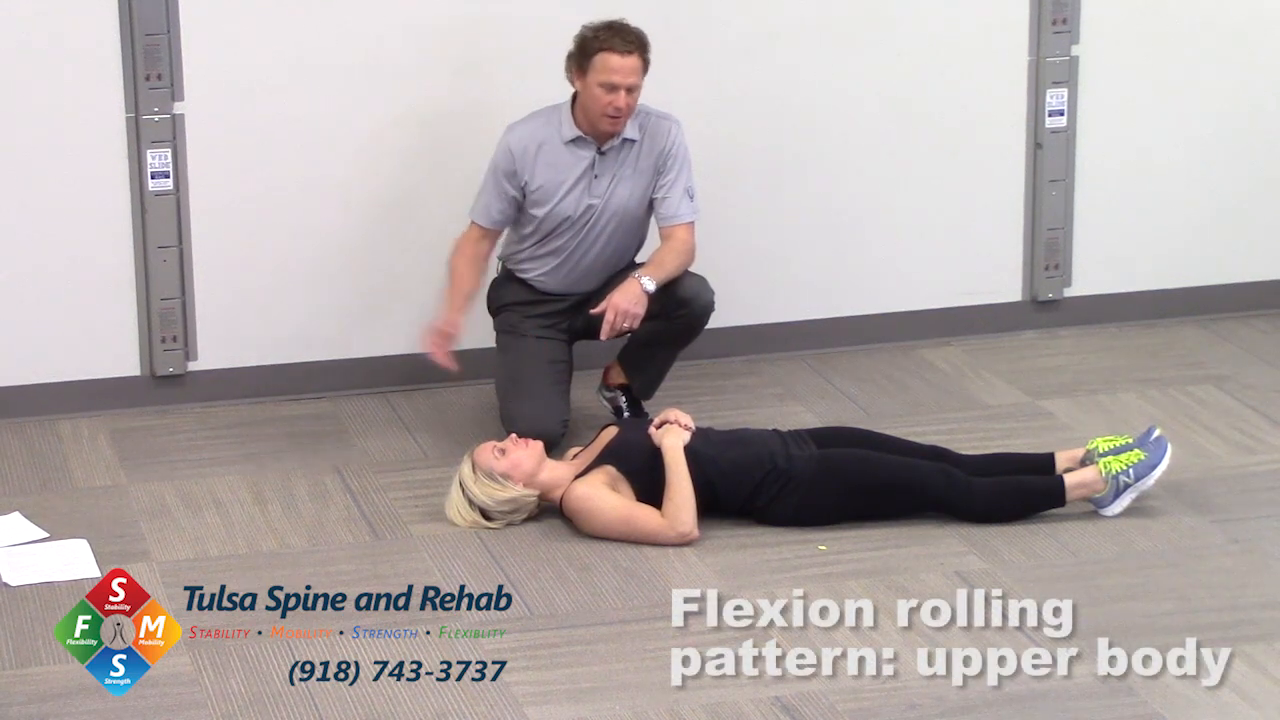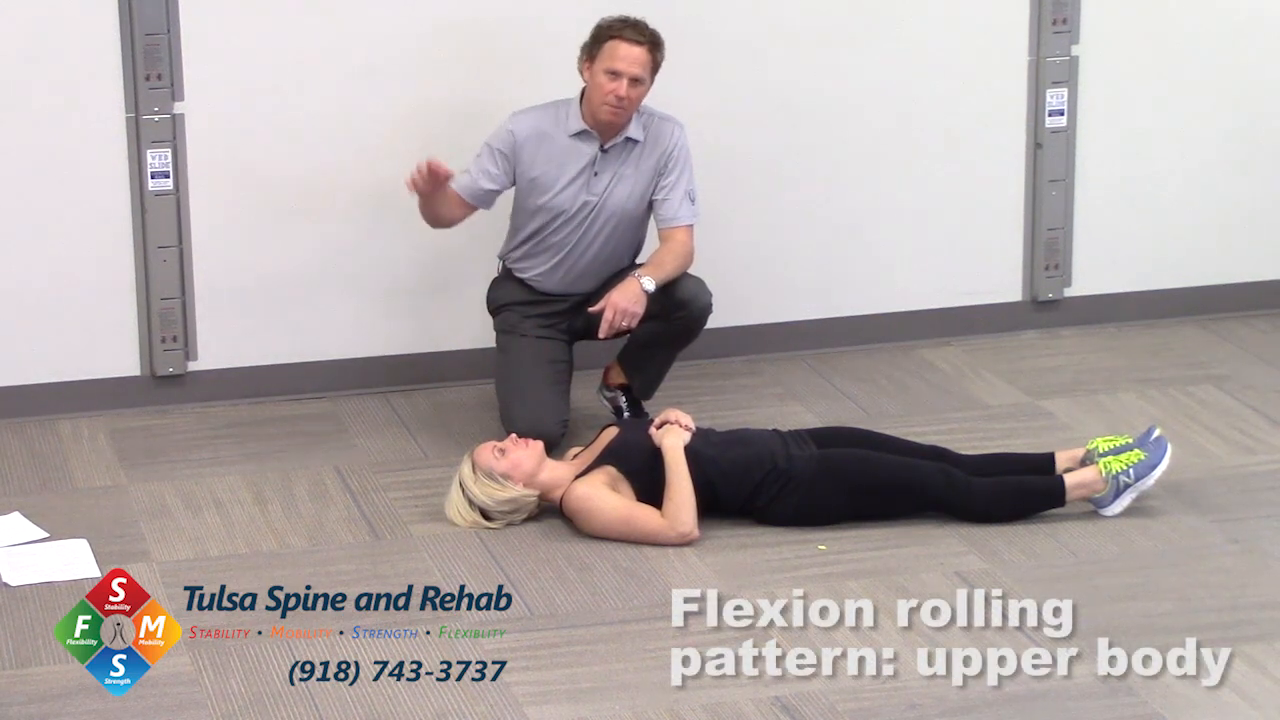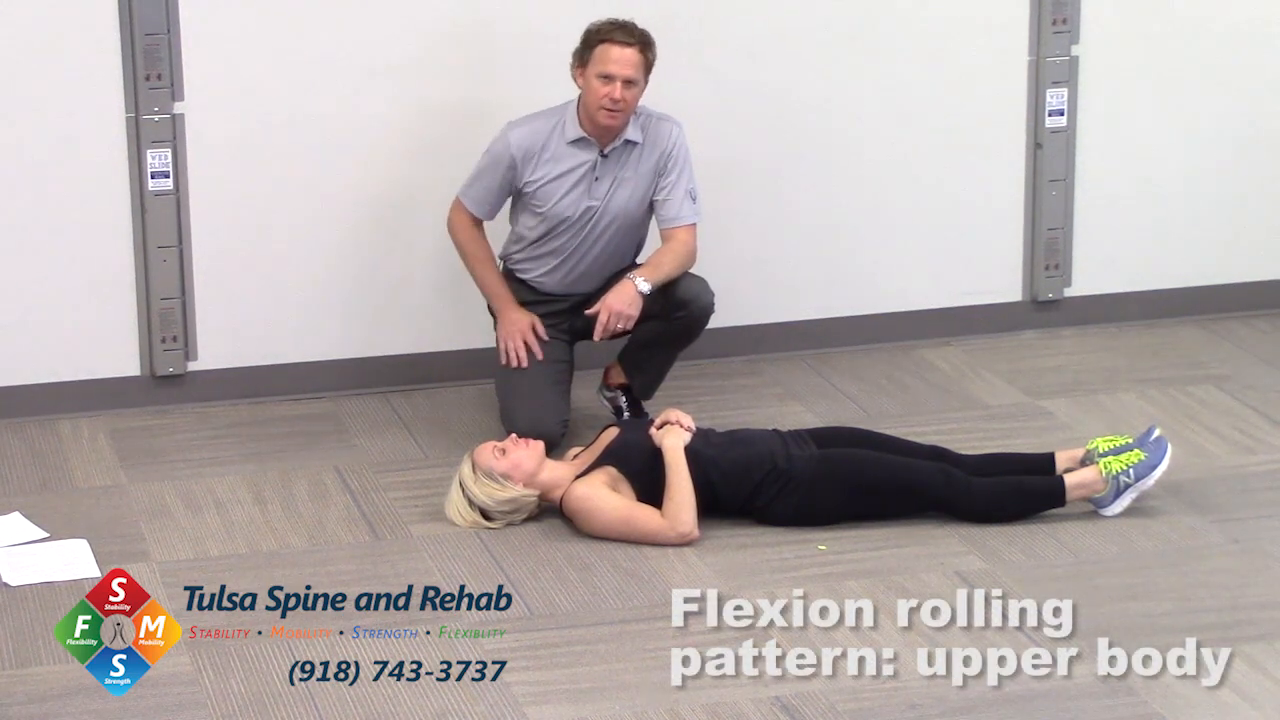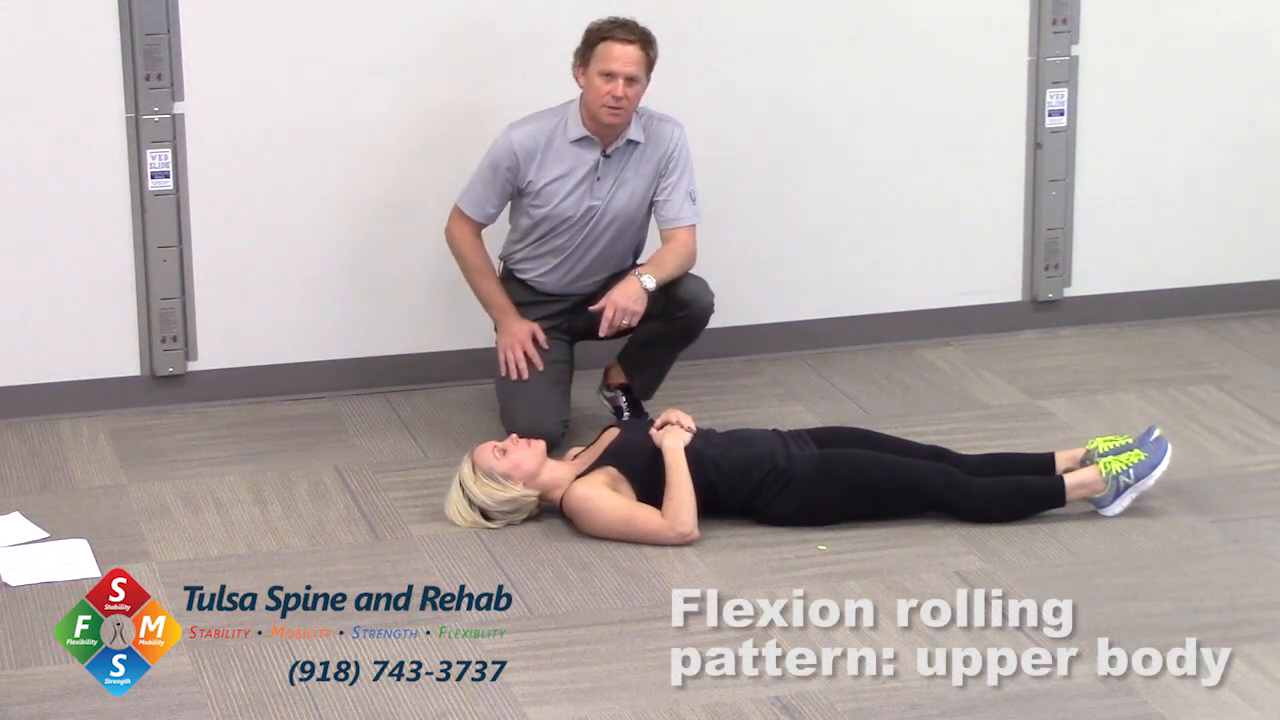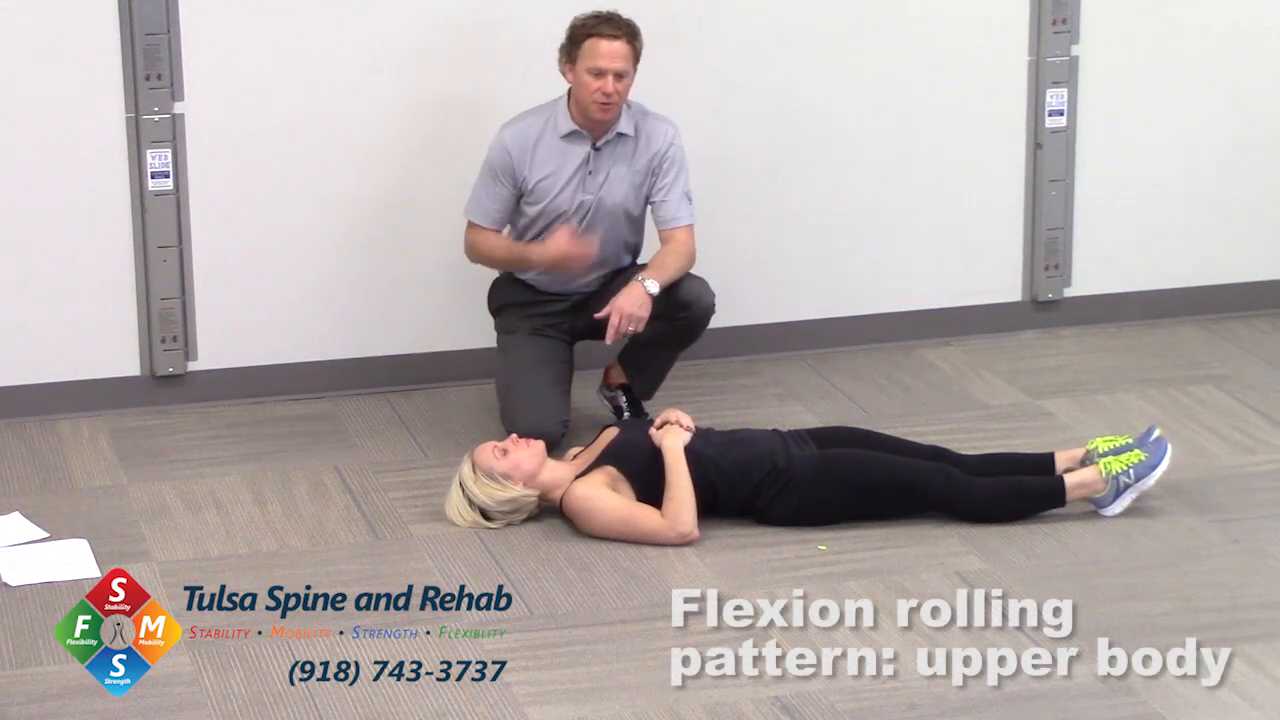
dt=0.5s
person 1, frame 1
left shoulder: (583, 461)
right shoulder: (583, 500)
right elbow: (681, 529)
left wrist: (668, 422)
right wrist: (673, 448)
left hip: (778, 446)
right hip: (780, 490)
left knee: (946, 462)
right knee: (946, 490)
left ankle: (1080, 460)
right ankle: (1096, 484)
person 1, frame 2
left shoulder: (581, 461)
right shoulder: (583, 501)
right elbow: (680, 528)
left wrist: (668, 423)
right wrist: (672, 450)
left hip: (777, 446)
right hip: (780, 490)
left knee: (945, 460)
right knee: (946, 491)
left ankle: (1081, 459)
right ankle: (1096, 485)
person 1, frame 3
left shoulder: (582, 461)
right shoulder: (583, 501)
right elbow: (681, 528)
left wrist: (668, 422)
right wrist: (673, 448)
left hip: (777, 444)
right hip: (781, 489)
left knee: (944, 461)
right knee: (947, 490)
left ankle: (1080, 459)
right ankle: (1095, 484)
person 1, frame 4
left shoulder: (580, 461)
right shoulder: (583, 501)
right elbow: (680, 528)
left wrist: (669, 423)
right wrist: (672, 450)
left hip: (777, 445)
right hip: (780, 490)
left knee: (945, 460)
right knee: (947, 491)
left ankle: (1081, 459)
right ankle: (1097, 485)
person 1, frame 5
left shoulder: (581, 461)
right shoulder: (583, 499)
right elbow: (680, 528)
left wrist: (667, 422)
right wrist: (671, 449)
left hip: (778, 445)
right hip: (781, 489)
left knee: (945, 461)
right knee: (948, 490)
left ankle: (1080, 459)
right ankle: (1095, 485)
person 2, frame 1
left shoulder: (664, 135)
right shoulder: (523, 141)
left elbow: (681, 241)
right elbow: (479, 236)
left wrist: (642, 283)
right wrist: (451, 315)
left hip: (609, 290)
right hip: (532, 299)
left knee: (694, 297)
right knee: (536, 431)
left ankle: (619, 381)
right ankle: (542, 370)
person 2, frame 2
left shoulder: (667, 137)
right shoulder: (527, 130)
left elbow: (679, 244)
right elbow: (453, 208)
left wrist: (642, 282)
right wrist: (432, 193)
left hip: (610, 290)
right hip: (530, 299)
left knee: (692, 299)
right knee: (536, 432)
left ankle: (621, 382)
right ankle: (527, 373)
person 2, frame 3
left shoulder: (665, 138)
right shoulder: (523, 140)
left elbow: (682, 243)
right elbow: (463, 219)
left wrist: (637, 284)
right wrist: (506, 308)
left hip: (611, 290)
right hip: (533, 298)
left knee: (694, 299)
right knee: (537, 431)
left ankle: (621, 382)
right ankle: (537, 372)
person 2, frame 4
left shoulder: (667, 139)
right shoulder: (524, 141)
left elbow: (682, 243)
right elbow: (461, 228)
left wrist: (642, 281)
right wrist: (506, 319)
left hip: (613, 290)
right hip: (533, 300)
left knee: (695, 299)
right knee: (537, 431)
left ankle: (621, 382)
right ankle: (530, 375)
person 2, frame 5
left shoulder: (659, 136)
right shoulder: (517, 139)
left elbow: (680, 243)
right elbow: (477, 242)
left wrist: (645, 286)
right wrist: (538, 255)
left hip: (611, 286)
right hip: (531, 299)
left knee: (695, 299)
right knee: (537, 432)
left ankle: (621, 382)
right ankle: (532, 370)
